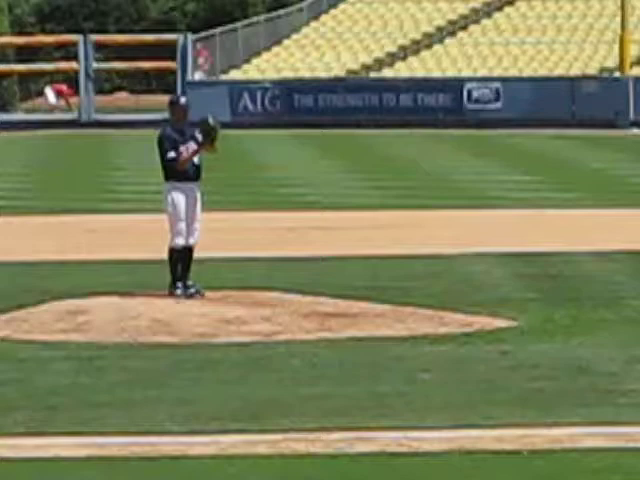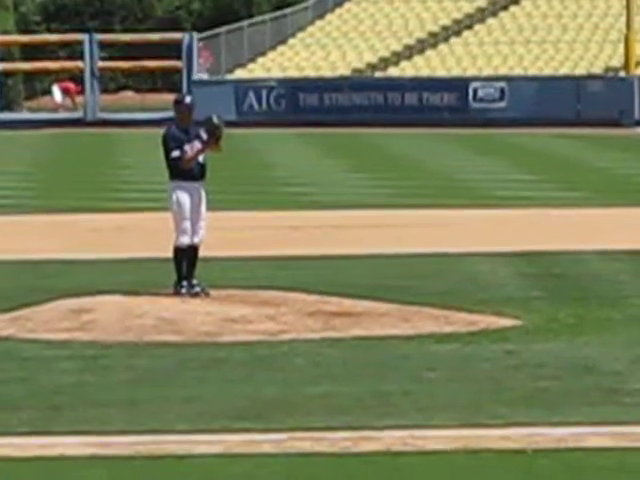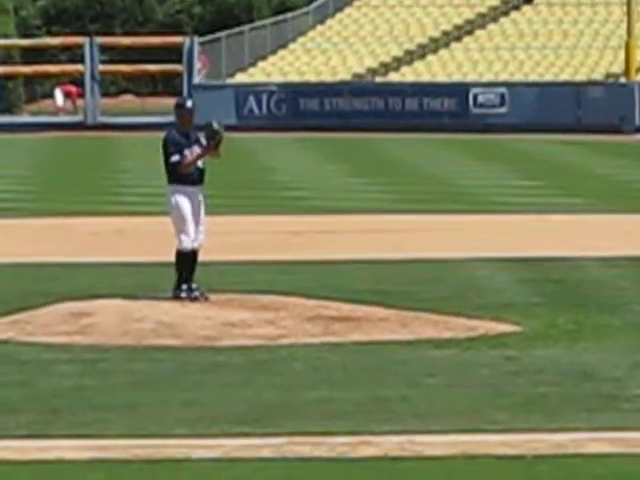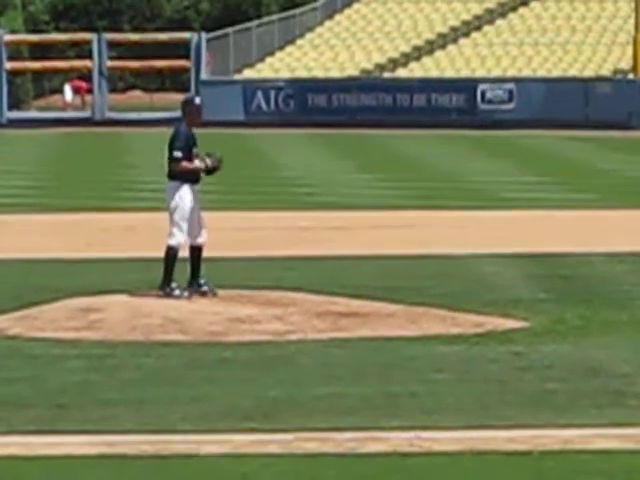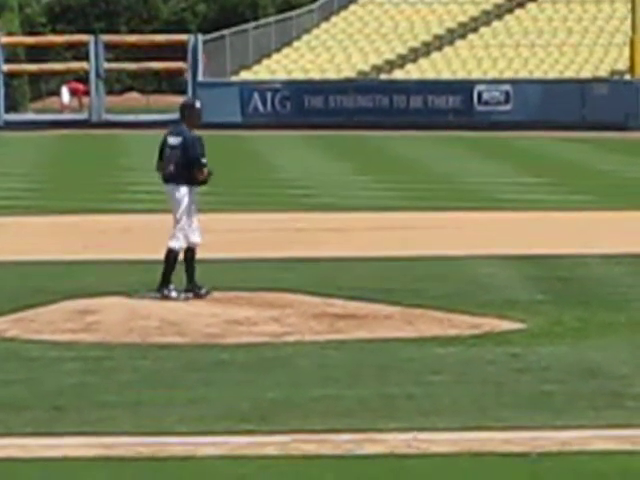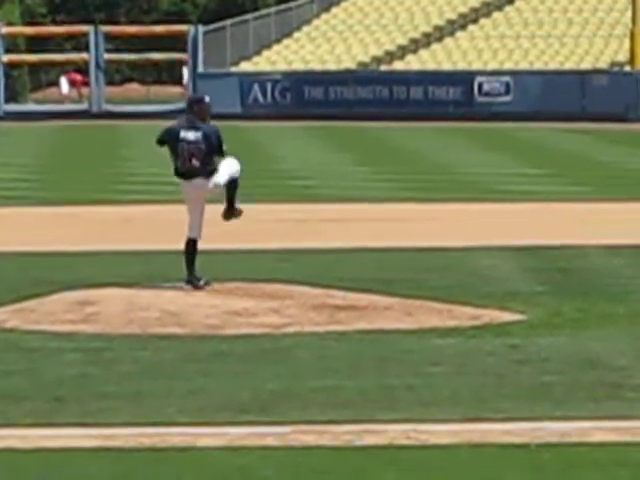
dt=0.5s
person 1, frame 1
left shoulder: (191, 130)
right shoulder: (166, 134)
left elbow: (211, 148)
right elbow: (178, 164)
left wrist: (209, 138)
right wrist: (197, 149)
left hip: (194, 187)
right hip: (177, 188)
left knee: (192, 236)
right knee: (179, 236)
left ankle: (185, 280)
right ankle: (174, 283)
person 1, frame 2
left shoulder: (196, 129)
right shoulder: (171, 134)
left elbow: (216, 148)
right elbow: (183, 163)
left wrist: (214, 138)
right wrist: (202, 148)
left hip: (198, 186)
right hip: (181, 187)
left knee: (197, 235)
right knee: (184, 236)
left ankle: (191, 279)
right ankle: (180, 282)
person 1, frame 3
left shoulder: (195, 134)
right shoulder: (172, 138)
left elbow: (215, 154)
right elbow: (182, 167)
left wrist: (213, 144)
right wrist: (201, 153)
left hip: (196, 190)
right hip: (179, 191)
left knee: (196, 240)
right knee: (186, 240)
left ankle: (189, 284)
right ankle: (179, 286)
person 1, frame 4
left shoulder: (188, 132)
right shoulder: (182, 133)
right elbow: (176, 165)
left wrist: (203, 163)
right wrist: (200, 166)
left hip: (189, 188)
right hip: (180, 188)
left knee: (198, 236)
right knee: (178, 236)
left ankle: (195, 281)
right ankle: (166, 284)
person 1, frame 5
left shoulder: (168, 136)
right shoulder: (193, 139)
left elbow: (159, 167)
right elbow: (200, 174)
right wrist: (205, 175)
left hip: (171, 188)
right hip: (185, 190)
left knee: (190, 237)
right knee: (179, 238)
left ankle: (191, 285)
right ankle: (164, 286)
person 1, frame 6
left shoulder: (174, 130)
right shoulder: (210, 130)
left elbow: (160, 141)
right elbow: (220, 155)
left hip: (188, 185)
right hip: (210, 181)
left knee: (194, 230)
right knee: (232, 163)
left ankle: (191, 275)
right ankle: (230, 208)
